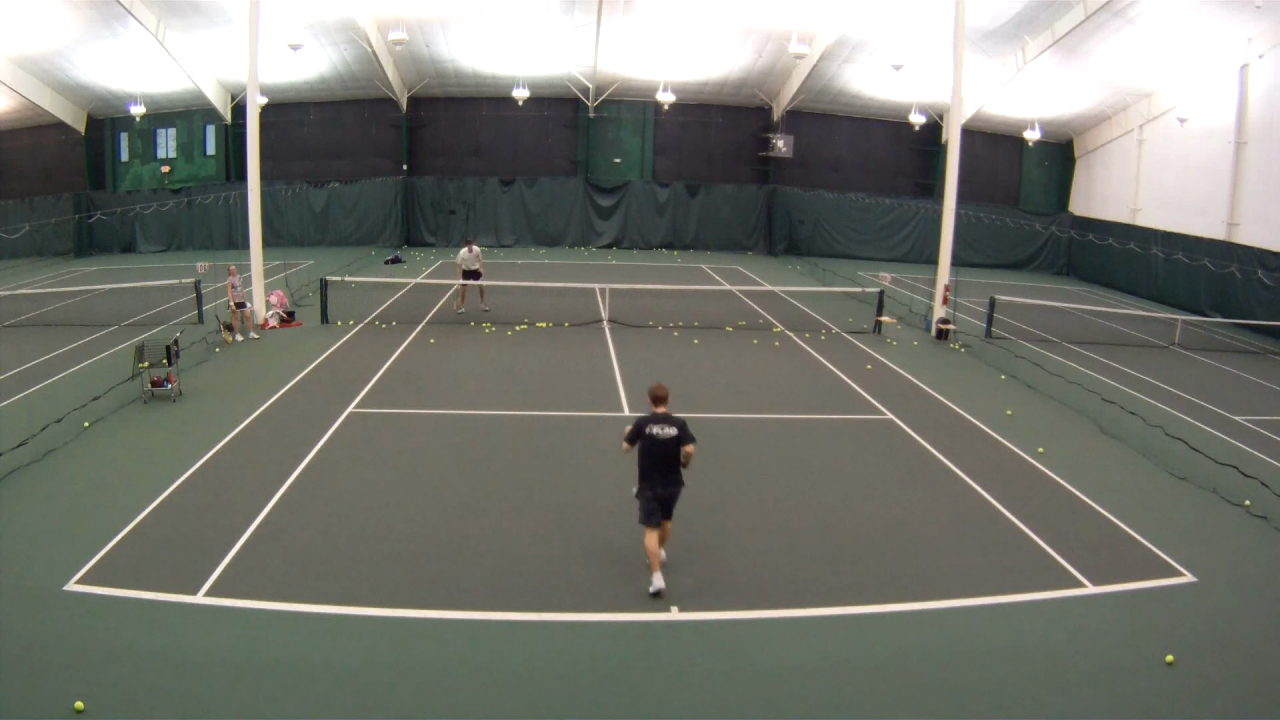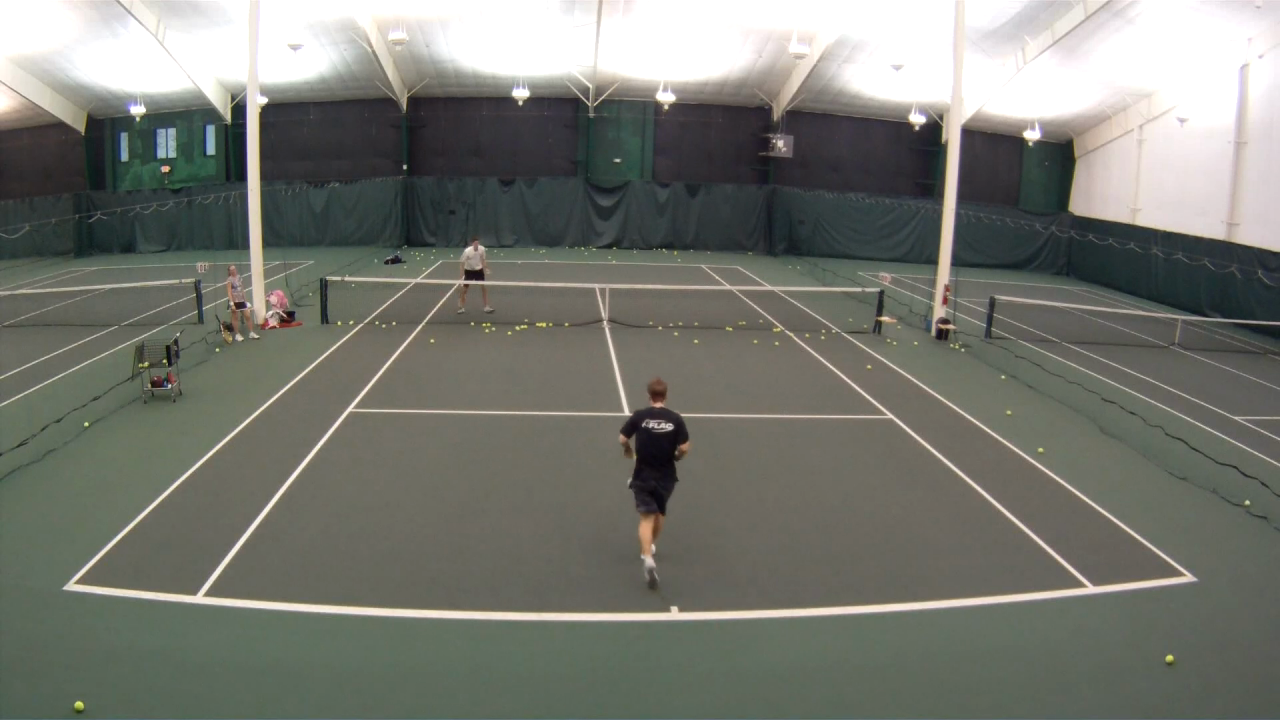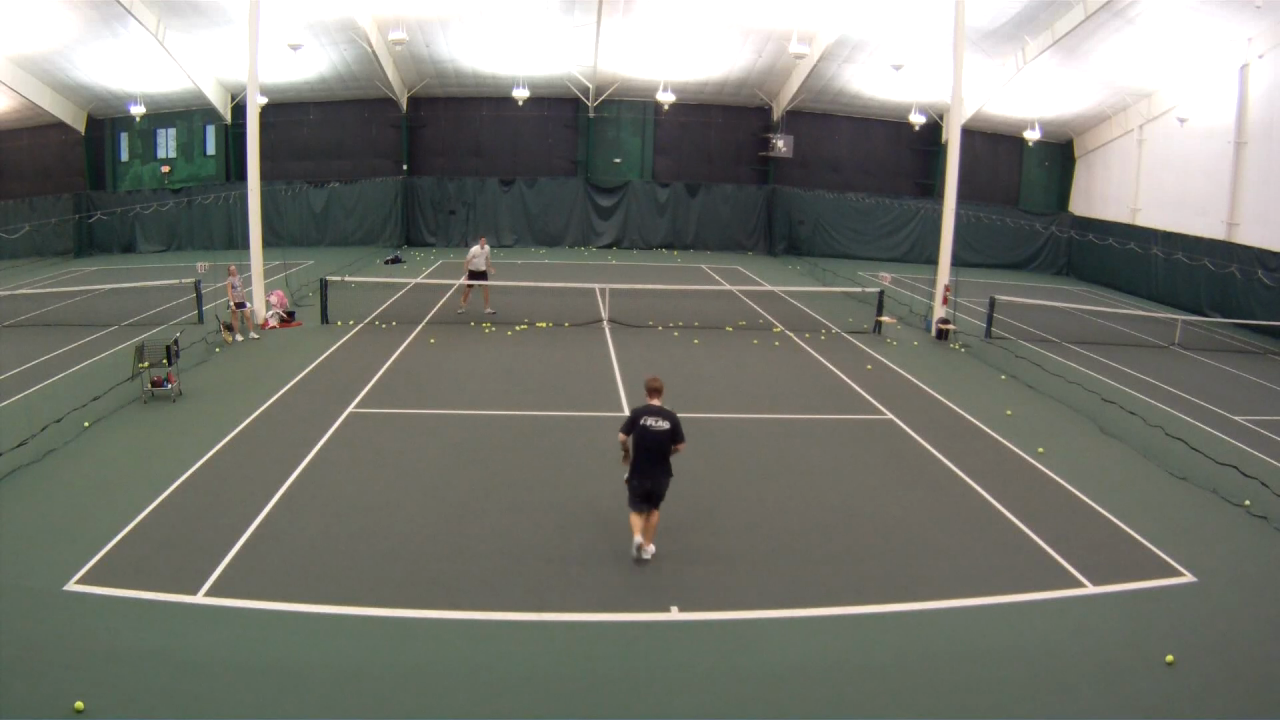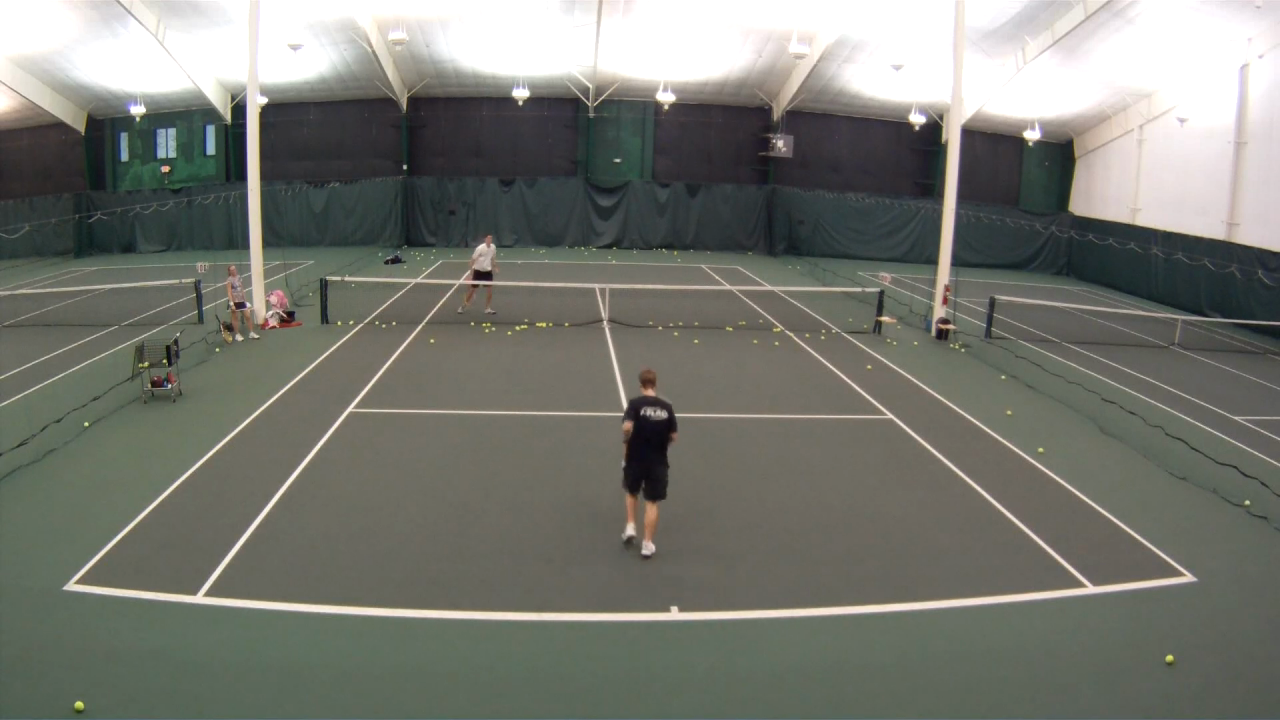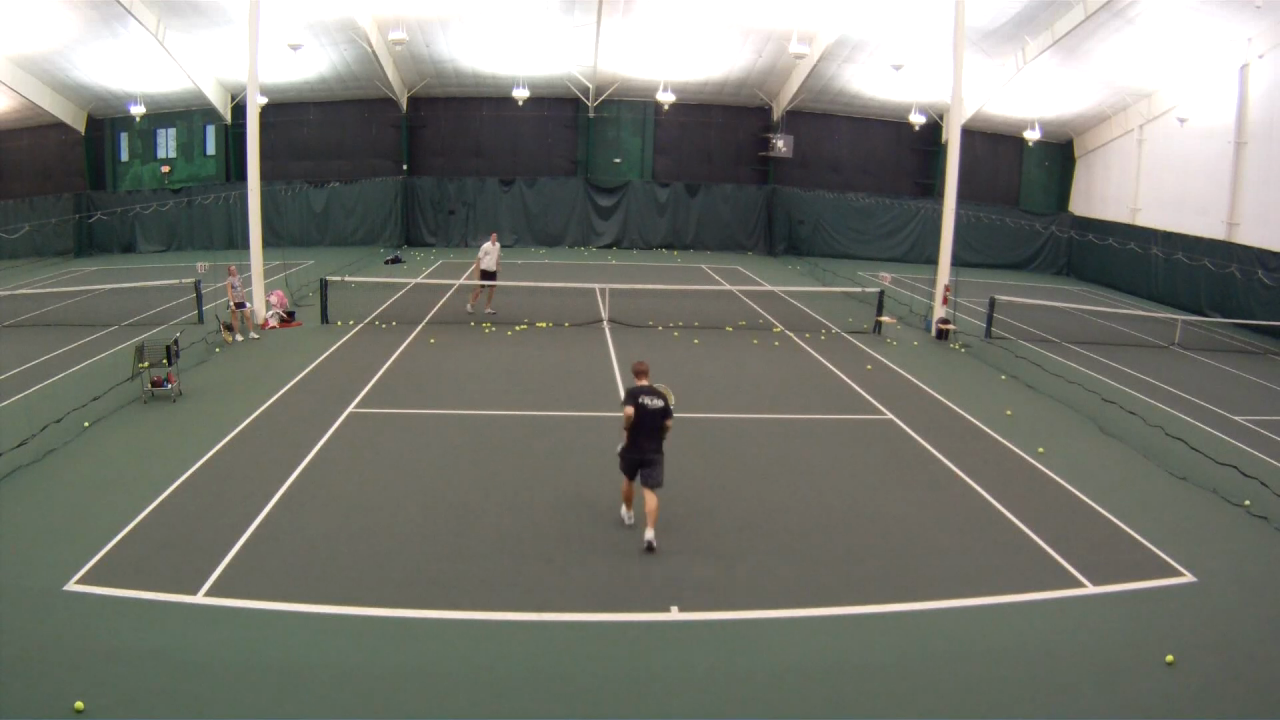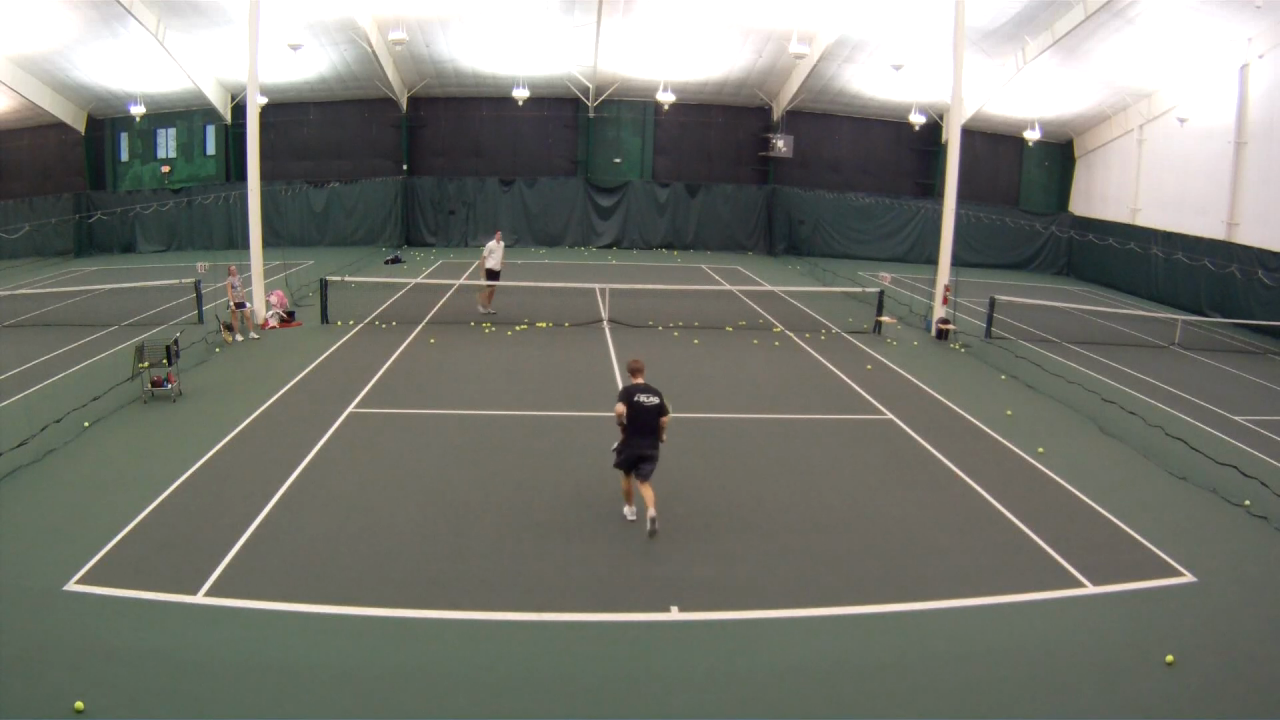
dt=0.1s
person 1, frame 1
left shoulder: (642, 423)
right shoulder: (679, 424)
left elbow: (626, 447)
right elbow: (689, 450)
left wrist: (629, 432)
right wrist: (685, 463)
left hip: (649, 485)
right hip: (672, 484)
left knee: (651, 529)
right knee: (666, 519)
left ankle: (657, 578)
right ankle: (660, 552)
person 1, frame 2
left shoulder: (639, 416)
right shoulder: (676, 419)
left elbow: (622, 439)
right elbow: (684, 448)
left wrist: (627, 449)
right wrist: (676, 456)
left hip: (643, 477)
right hip: (666, 477)
left knee: (646, 519)
right knee: (660, 512)
left ankle: (649, 559)
right ankle: (649, 548)
person 1, frame 3
left shoulder: (637, 413)
right shoulder: (672, 417)
left elbow: (622, 438)
right elbow: (679, 447)
left wrist: (626, 452)
left hip: (638, 473)
right hip: (661, 472)
left knee: (636, 512)
right knee: (653, 508)
left ankle: (638, 539)
right ankle: (648, 546)
person 1, frame 4
left shoulder: (635, 403)
right shoulder: (667, 407)
left elbow: (627, 427)
right elbow: (673, 436)
left wrist: (627, 444)
left hip: (635, 461)
right hip: (658, 463)
left knee: (631, 493)
right knee: (652, 503)
left ankle: (630, 528)
right ankle: (647, 544)
person 1, frame 5
left shoulder: (632, 392)
right shoulder: (661, 396)
left elbow: (628, 412)
right elbow: (668, 423)
left wrist: (628, 429)
left hip: (633, 448)
right hip: (654, 451)
left knee: (628, 479)
right knee: (650, 491)
left ankle: (627, 513)
right ankle: (649, 533)
person 1, frame 6
left shoulder: (627, 390)
right shoulder: (657, 393)
left elbow: (619, 410)
right elbow: (664, 420)
left wrist: (621, 424)
right wrist: (661, 435)
left hip: (630, 444)
right hip: (650, 446)
left knee: (627, 475)
right knee: (644, 483)
left ankle: (630, 509)
right ankle: (651, 512)
